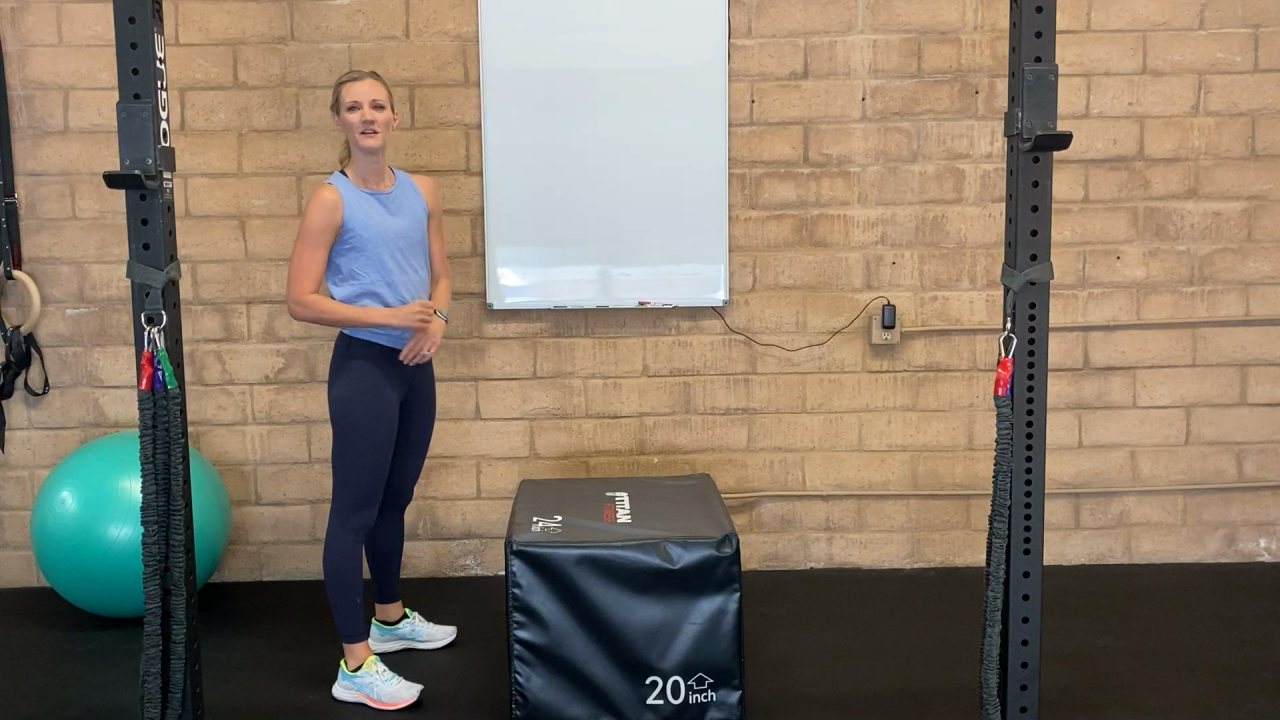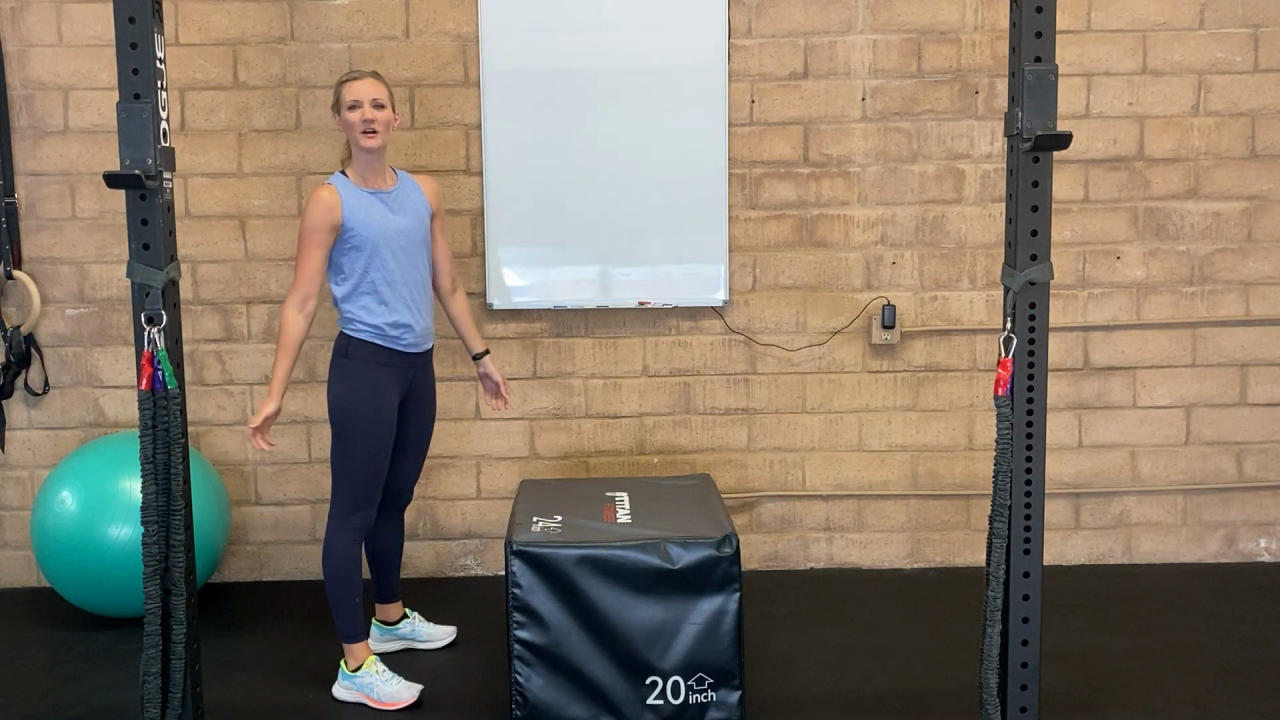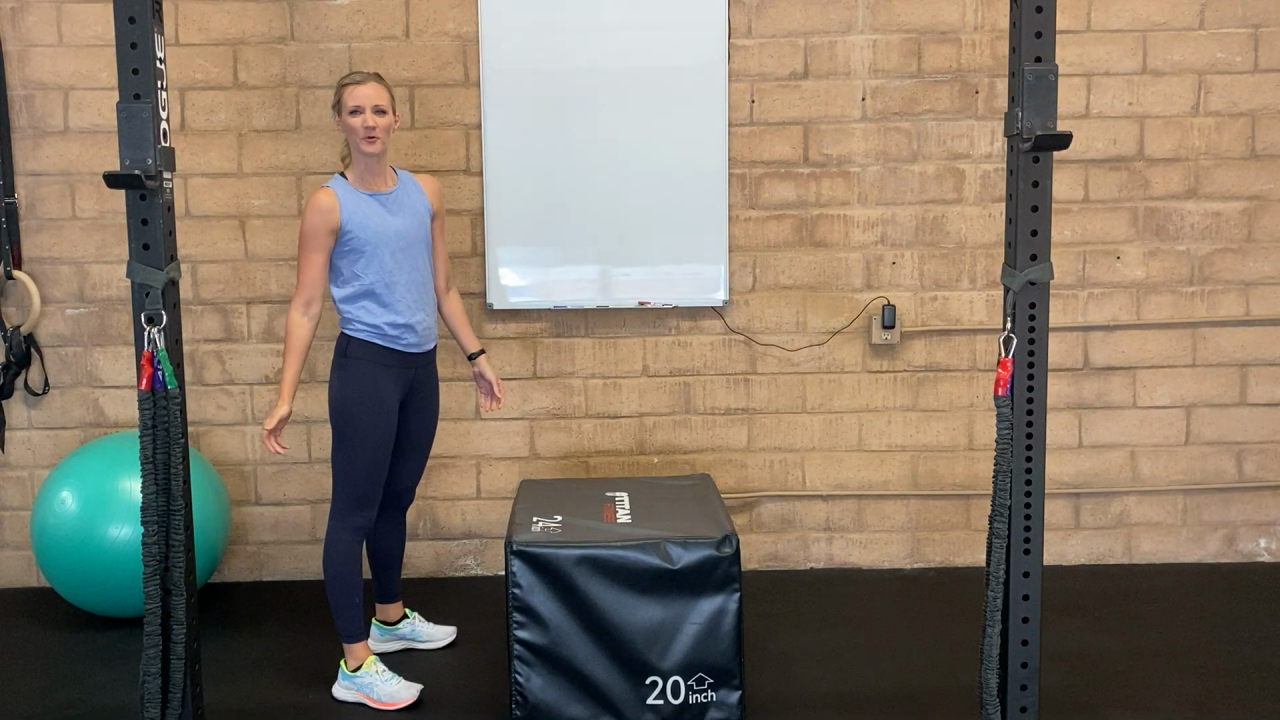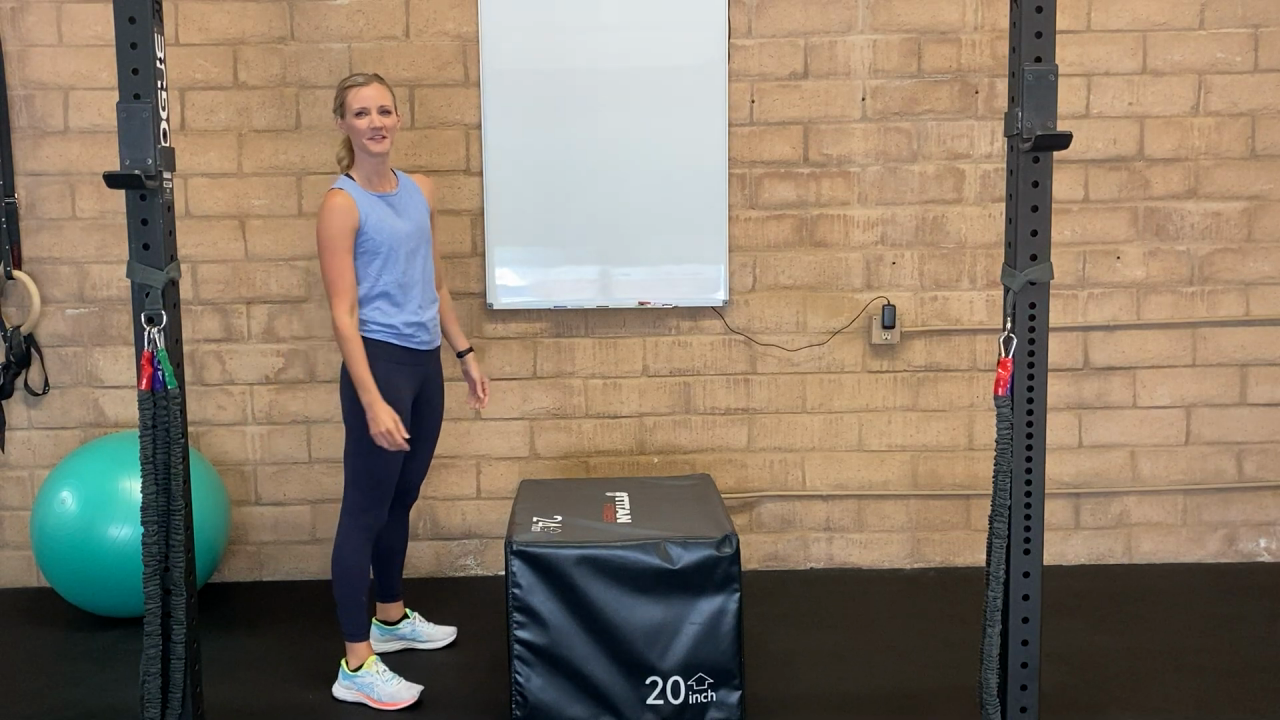
dt=0.5s
person 1, frame 1
left shoulder: (421, 191)
right shoulder: (329, 200)
left elbow: (438, 277)
right elbow: (300, 300)
left wrist: (434, 320)
right wrist: (386, 317)
left hip: (414, 367)
right hip: (363, 366)
left knee: (394, 499)
right knee: (355, 508)
left ankle: (391, 618)
right ankle: (354, 665)
person 1, frame 2
left shoulder: (424, 192)
right shoulder: (330, 200)
left elbow: (447, 285)
right elbow: (301, 301)
left wrist: (480, 355)
right wrist: (275, 394)
left hip: (418, 365)
right hip: (365, 366)
left knee: (394, 500)
right knee: (355, 509)
left ankle: (391, 618)
right ankle: (355, 665)
person 1, frame 3
left shoulder: (425, 192)
right shoulder: (328, 203)
right elbow: (305, 306)
left wrist: (475, 355)
right wrist: (286, 395)
left hip: (420, 366)
right hip: (366, 367)
left knee: (396, 501)
right knee: (355, 510)
left ankle: (391, 618)
right ankle: (355, 666)
person 1, frame 4
left shoulder: (421, 190)
right shoulder: (341, 204)
right elbow: (343, 313)
left wrist: (465, 354)
right wrist: (372, 402)
left hip: (425, 363)
right hip: (379, 366)
left knee: (401, 500)
right knee: (365, 509)
left ankle: (391, 617)
right ankle: (356, 665)
